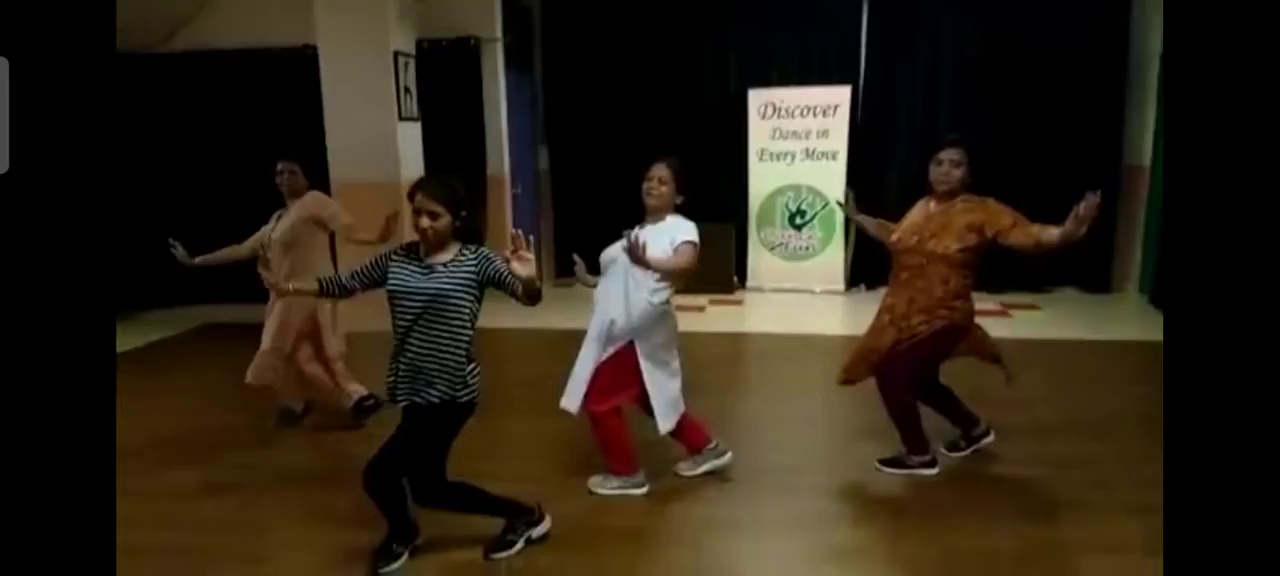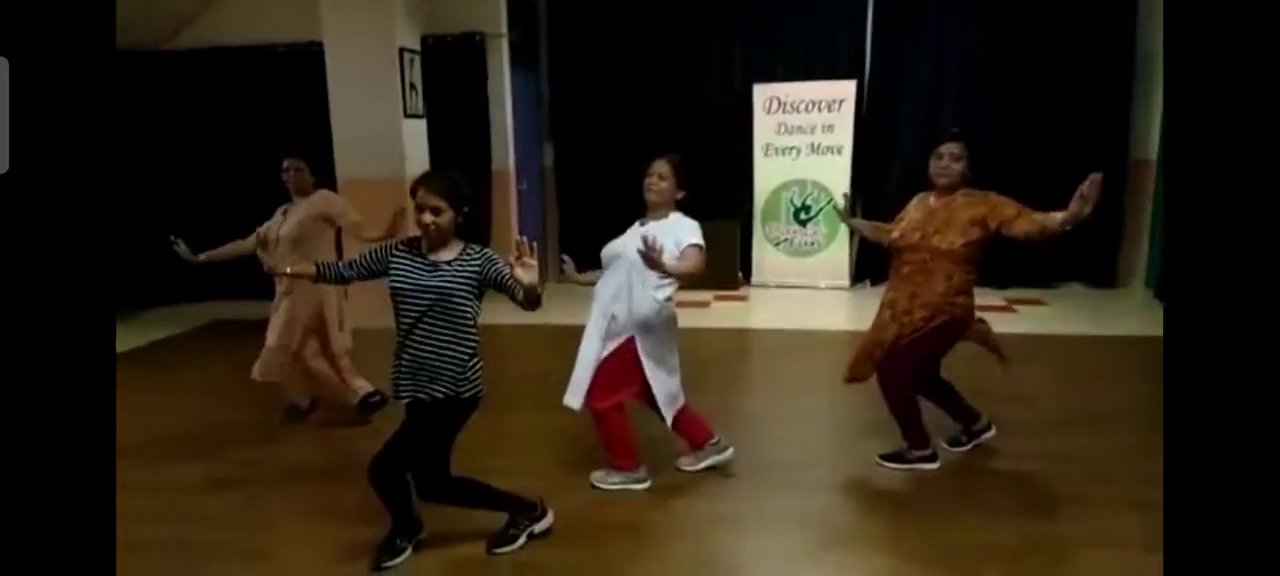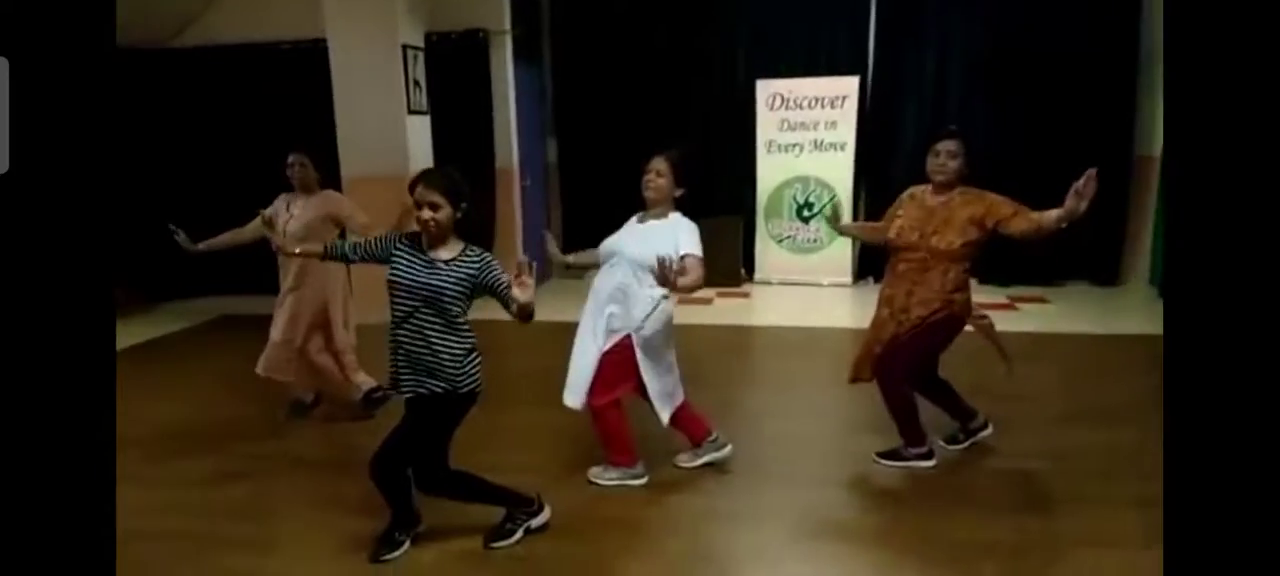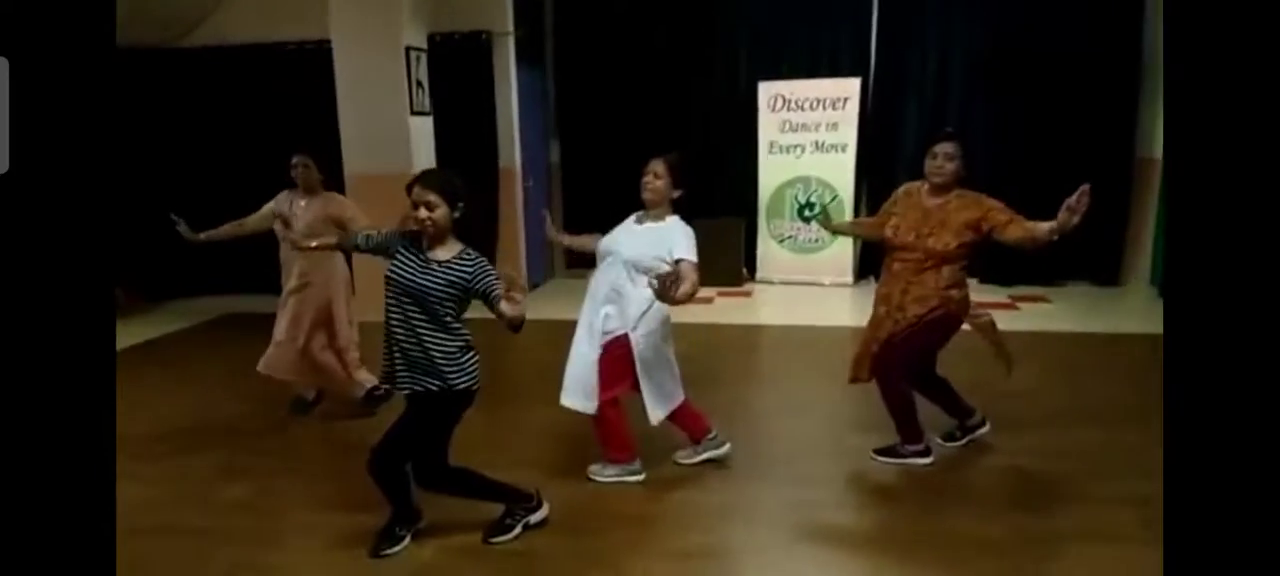
dt=0.1s
person 1, frame 1
left shoulder: (476, 261)
right shoulder: (396, 259)
left elbow: (529, 297)
right elbow: (346, 284)
left wrist: (527, 279)
right wrist: (286, 286)
left hip: (452, 392)
right hip: (415, 390)
left knee: (379, 473)
right knee: (427, 487)
left ankle: (401, 535)
right ankle: (524, 516)
person 1, frame 2
left shoulder: (479, 260)
right shoulder: (397, 253)
left elbow: (529, 302)
right elbow: (343, 271)
left wrist: (529, 284)
right wrist: (284, 271)
left hip: (455, 387)
right hip: (418, 385)
left knee: (386, 467)
right knee: (431, 482)
left ankle: (405, 529)
right ankle: (526, 510)
person 1, frame 3
left shoulder: (475, 262)
right shoulder: (397, 245)
left elbow: (521, 310)
right elbow: (349, 251)
left wrist: (525, 301)
right wrist: (294, 249)
left hip: (453, 383)
right hip: (418, 381)
left knee: (386, 463)
right knee: (430, 475)
left ankle: (404, 523)
right ankle: (524, 506)
person 1, frame 4
left shoulder: (471, 265)
right shoulder: (402, 243)
left elbow: (510, 319)
right elbow: (362, 241)
left wrist: (512, 313)
right wrist: (311, 243)
left hip: (451, 381)
right hip: (417, 378)
left knee: (385, 458)
right knee: (431, 471)
left ankle: (404, 518)
right ankle: (523, 501)
person 2, frame 1
left shoulder: (979, 211)
right shoulder: (922, 207)
left elbow: (1026, 233)
right elbow: (895, 235)
left wrist: (1066, 232)
right wrist: (858, 218)
left hip: (942, 319)
right hip: (903, 315)
left knee: (891, 376)
right knee: (920, 381)
left ankle: (920, 456)
right ankle: (975, 429)
person 2, frame 2
left shoulder: (981, 204)
right shoulder: (919, 202)
left elbow: (1029, 222)
right elbow: (892, 235)
left wrist: (1070, 216)
right wrist: (853, 222)
left hip: (942, 314)
right hip: (905, 309)
left knee: (892, 371)
right knee: (921, 376)
left ankle: (920, 451)
right ankle: (977, 424)
person 2, frame 3
left shoulder: (977, 204)
right shoulder: (912, 198)
left elbow: (1025, 221)
right elbow: (884, 232)
left wrist: (1065, 214)
right wrist: (844, 228)
left hip: (940, 309)
right hip: (900, 306)
left knee: (889, 369)
right knee: (919, 373)
left ankle: (917, 449)
right ankle: (974, 422)
person 2, frame 4
left shoulder: (973, 206)
right shoulder: (906, 194)
left elbow: (1017, 228)
right elbow: (876, 227)
left wrist: (1057, 227)
right wrist: (834, 227)
left hip: (936, 308)
right hip: (897, 304)
left knee: (886, 367)
right knee: (917, 371)
left ankle: (913, 446)
right ankle: (971, 420)
person 3, frame 1
left shoulder: (681, 228)
right shoulder: (639, 230)
left elbow: (685, 262)
left wrist: (649, 262)
right wrist: (589, 280)
left hip: (639, 333)
right hip: (616, 330)
left knee: (598, 401)
right knee: (654, 400)
left ankle: (626, 474)
right ankle: (707, 449)
person 3, frame 2
left shoulder: (684, 226)
right shoulder: (638, 226)
left elbow: (694, 265)
left wrist: (663, 266)
right wrist: (582, 277)
left hip: (640, 329)
right hip: (617, 325)
left knee: (601, 397)
right knee: (656, 394)
left ankle: (628, 469)
right ankle: (709, 444)
person 3, frame 3
left shoulder: (682, 228)
right shoulder: (635, 222)
left elbow: (696, 274)
right elbow: (608, 255)
left wrist: (675, 284)
right wrist: (565, 259)
left hip: (634, 327)
right hip: (611, 322)
left knee: (600, 394)
right knee: (657, 390)
left ankle: (626, 465)
right ankle: (707, 441)
person 3, frame 4
left shoulder: (677, 231)
right shoulder: (633, 221)
left elbow: (690, 280)
right elbow: (603, 244)
left wrist: (673, 297)
right wrist: (562, 239)
left hip: (631, 327)
right hip: (610, 321)
left knee: (600, 392)
right knee: (657, 388)
left ankle: (624, 461)
right ankle: (707, 439)
person 4, frame 1
left shoulder: (315, 201)
right shoulder: (278, 218)
left elbow: (351, 232)
right elbow: (245, 249)
left wrist: (379, 238)
right wrist: (195, 261)
left knee: (275, 351)
right knee: (302, 353)
left ankle: (296, 403)
right ankle: (357, 398)
person 4, frame 2
left shoulder: (323, 200)
right shoulder: (282, 213)
left elbow: (361, 230)
right elbow: (248, 244)
left wrist: (386, 235)
right wrist: (199, 257)
left hip: (313, 287)
right hip: (291, 290)
left knee: (281, 348)
right knee: (308, 349)
left ankle: (302, 400)
right ankle: (363, 395)
person 4, frame 3
left shoulder: (330, 200)
right shoulder: (282, 203)
left elbow: (366, 231)
right elbow: (246, 232)
right wrist: (199, 247)
left hip: (319, 283)
right hip: (295, 285)
left knee: (286, 343)
right knee: (312, 344)
left ankle: (307, 394)
right ankle: (366, 390)
person 4, frame 4
left shoulder: (333, 202)
right shoulder: (284, 200)
right elbow: (247, 224)
right wrist: (199, 237)
left hip: (321, 282)
right hip: (297, 284)
left knee: (289, 342)
right knee: (315, 343)
left ankle: (309, 392)
right ankle: (367, 388)
